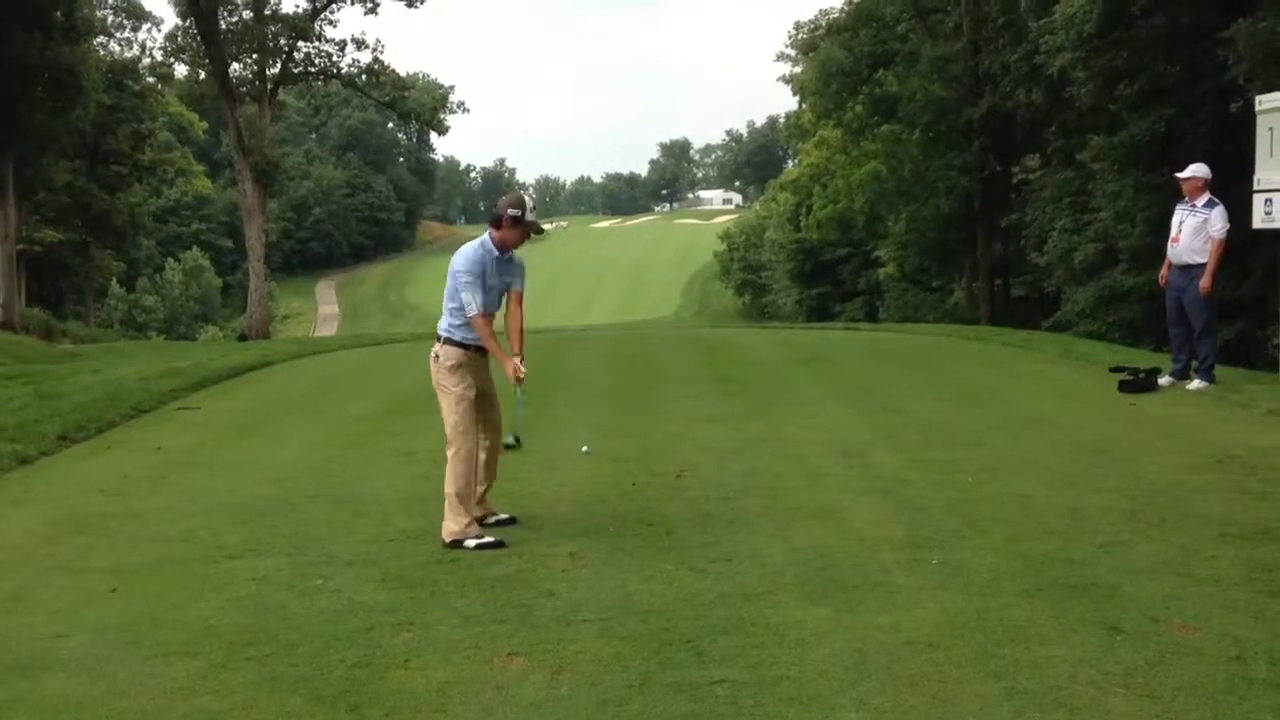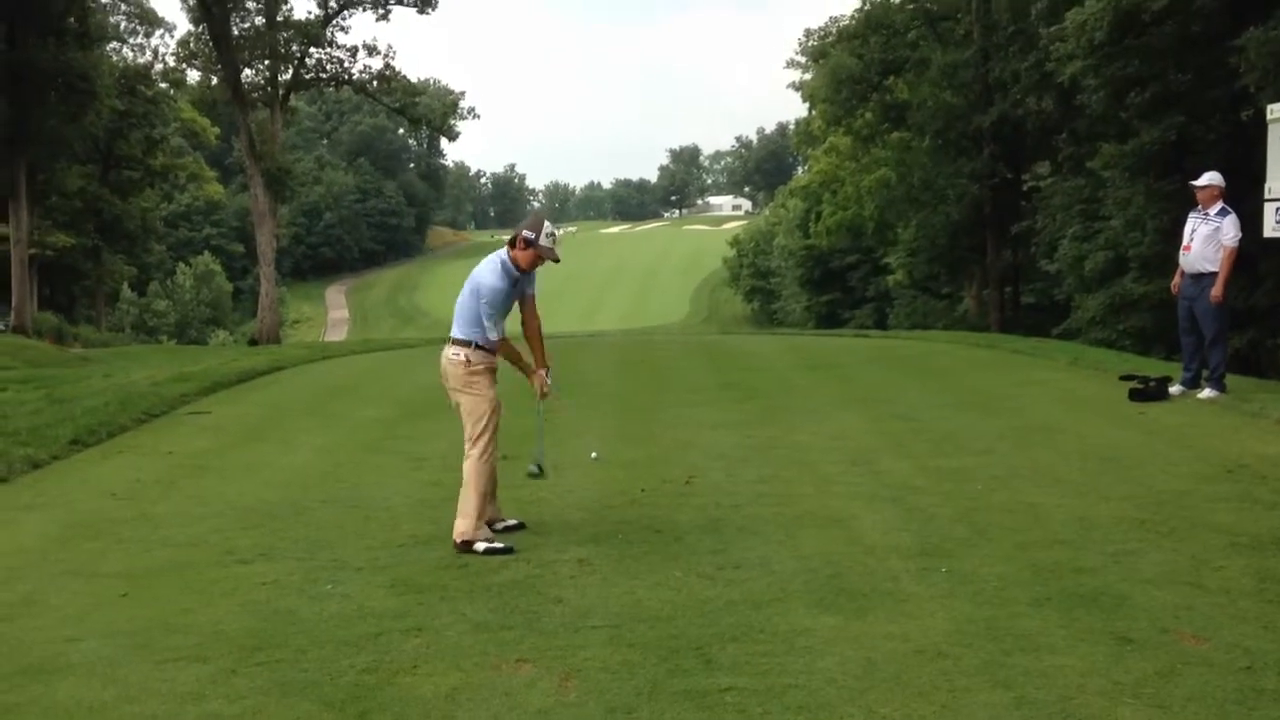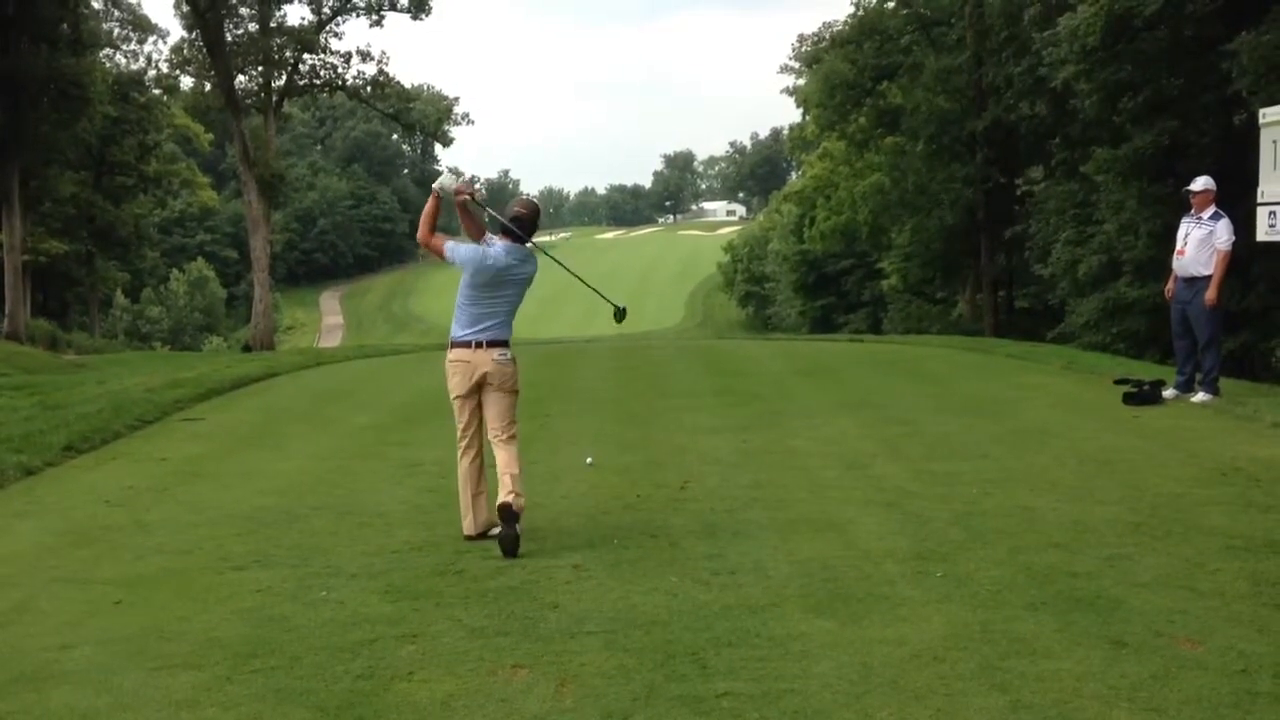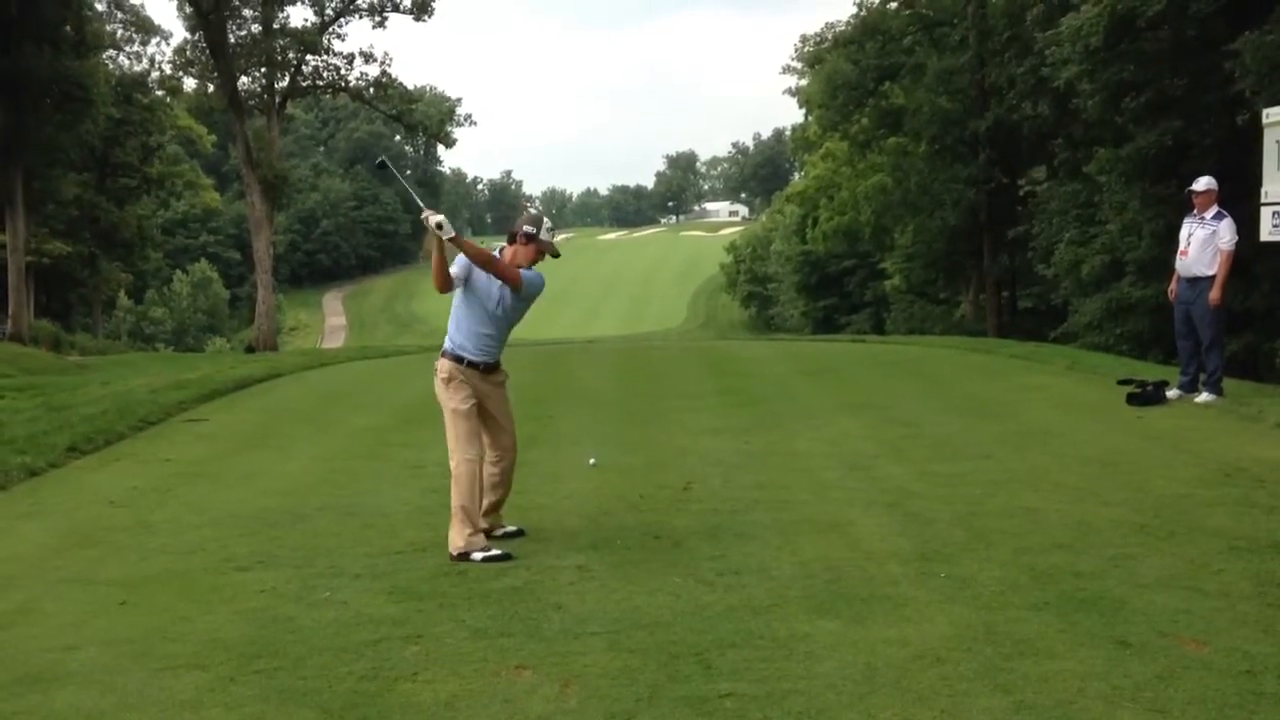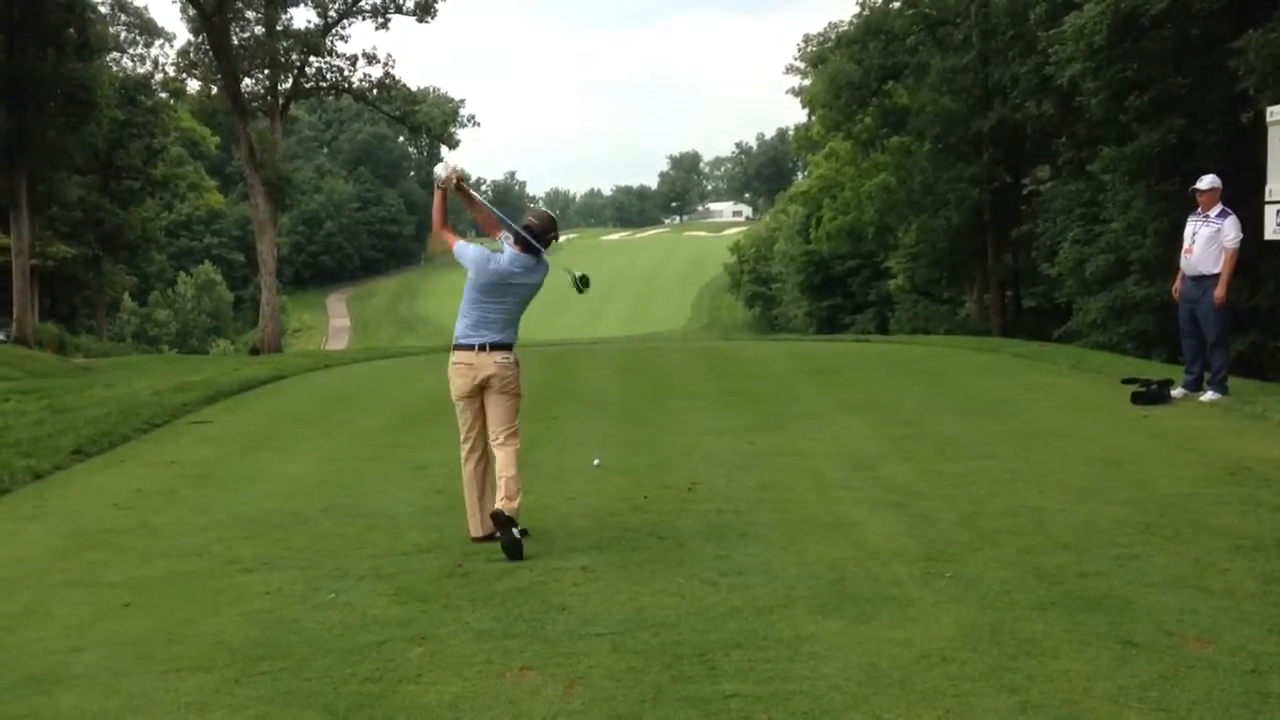
dt=1s
person 1, frame 1
left shoulder: (514, 264)
right shoulder: (469, 256)
left elbow: (515, 311)
right elbow: (476, 318)
left wrist: (517, 357)
right wrist: (504, 359)
left hip: (475, 358)
right hip: (452, 356)
left knee: (489, 435)
right knee: (463, 440)
left ankle: (478, 508)
right ankle: (458, 528)
person 1, frame 2
left shoulder: (524, 271)
right shoulder: (492, 281)
left elbow: (530, 318)
right elbow: (499, 342)
left wrist: (542, 365)
right wrist: (530, 373)
left hip: (471, 358)
right hip: (470, 361)
left knee: (481, 440)
right knee: (481, 444)
left ankle: (487, 515)
right ankle: (469, 532)
person 1, frame 3
left shoulder: (480, 259)
right shoulder: (530, 264)
left elbow: (424, 237)
right elbow: (483, 237)
left wrist: (440, 192)
right wrist: (463, 204)
left hip: (462, 357)
right hip: (500, 357)
left knee: (468, 444)
right knee: (504, 438)
left ankle: (476, 521)
right ankle: (510, 502)
person 1, frame 4
left shoulder: (533, 281)
right shoulder: (471, 261)
left elbow: (496, 270)
right elbow: (442, 285)
left wrist: (453, 239)
right wrist: (438, 240)
left hip: (491, 374)
right hip: (455, 371)
left knee: (504, 450)
right knee: (467, 456)
left ankle: (488, 520)
right ankle: (465, 542)
person 1, frame 5
left shoulder: (484, 263)
right shoulder: (538, 270)
left elbow: (440, 232)
right elbow: (497, 227)
left wrist: (442, 189)
right wrist: (464, 190)
left hip: (463, 361)
right hip: (502, 362)
left knee: (472, 446)
right knee: (505, 440)
left ankle: (482, 522)
right ankle: (504, 511)
person 2, frame 1
left shoulder: (1214, 209)
right shoulder: (1180, 206)
left elbow: (1217, 244)
left wrist: (1207, 276)
right wrist: (1165, 267)
left hip: (1196, 273)
right hip: (1176, 271)
left knee: (1201, 325)
right knee: (1176, 323)
left ankle: (1205, 374)
right ankle: (1179, 370)
person 2, frame 2
left shoulder: (1226, 218)
right shoulder: (1193, 214)
left elbow: (1229, 252)
left wrist: (1219, 285)
right wrist: (1178, 275)
left hip: (1208, 281)
right hip: (1188, 280)
left knee: (1213, 334)
right knee: (1187, 332)
left ankle: (1215, 383)
right ankle: (1189, 379)
person 2, frame 3
left shoulder: (1219, 221)
right shoulder: (1186, 219)
left elbow: (1223, 255)
left wrist: (1213, 288)
right wrist: (1172, 280)
left hip: (1202, 285)
right hip: (1182, 284)
left knee: (1206, 338)
right knee: (1181, 336)
left ankle: (1209, 387)
right ankle: (1183, 383)
person 2, frame 4
left shoulder: (1222, 221)
right shoulder: (1188, 219)
left elbow: (1226, 256)
left wrist: (1217, 288)
right wrist: (1174, 281)
left hip: (1205, 285)
right hip: (1184, 284)
left knee: (1210, 338)
right knee: (1184, 336)
left ankle: (1212, 387)
right ankle: (1187, 383)
person 2, frame 5
left shoulder: (1227, 219)
right shoulder: (1192, 218)
left elbow: (1231, 254)
left wrist: (1222, 286)
right wrist: (1179, 279)
left hip: (1210, 283)
right hip: (1189, 283)
left knee: (1215, 337)
right knee: (1189, 335)
left ankle: (1218, 386)
right ankle: (1192, 382)
